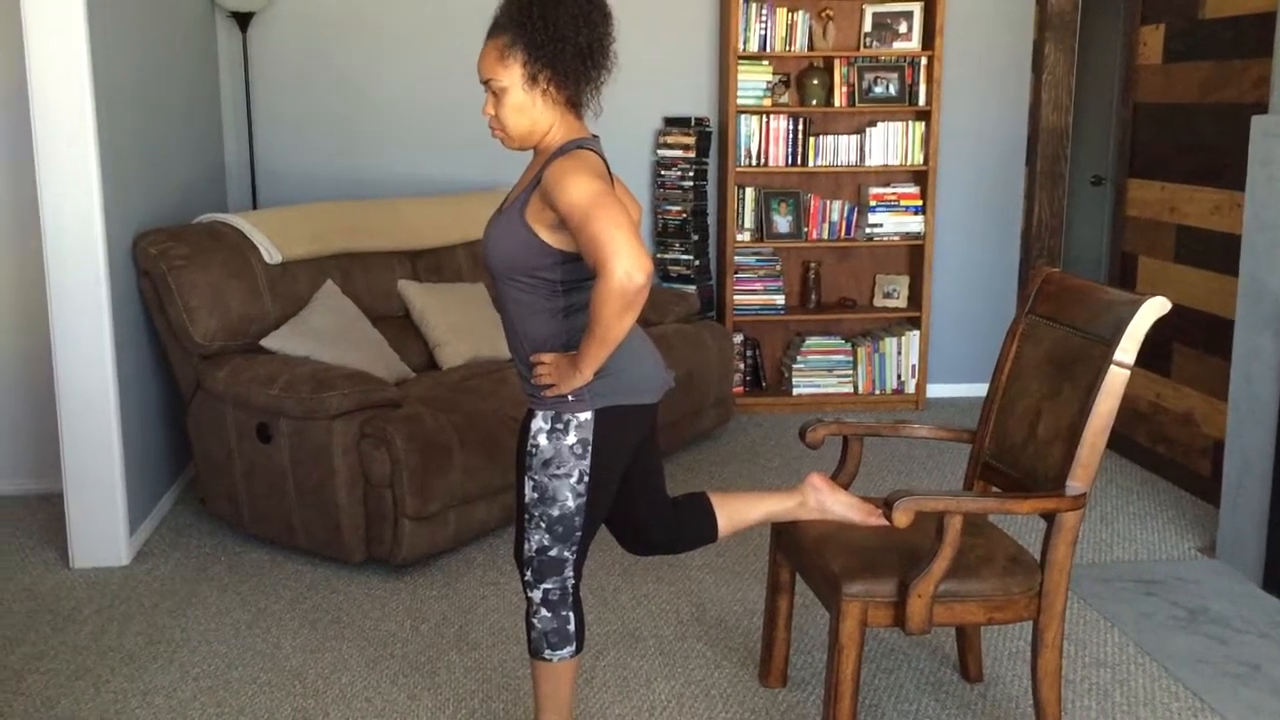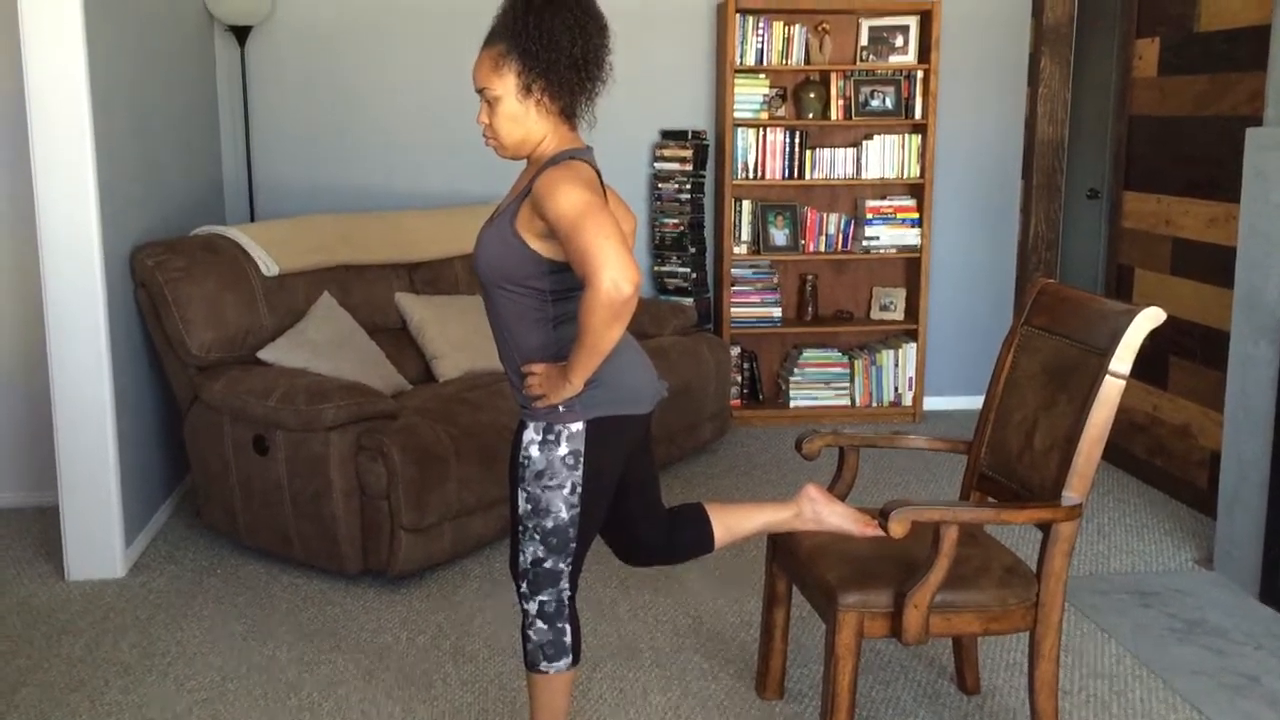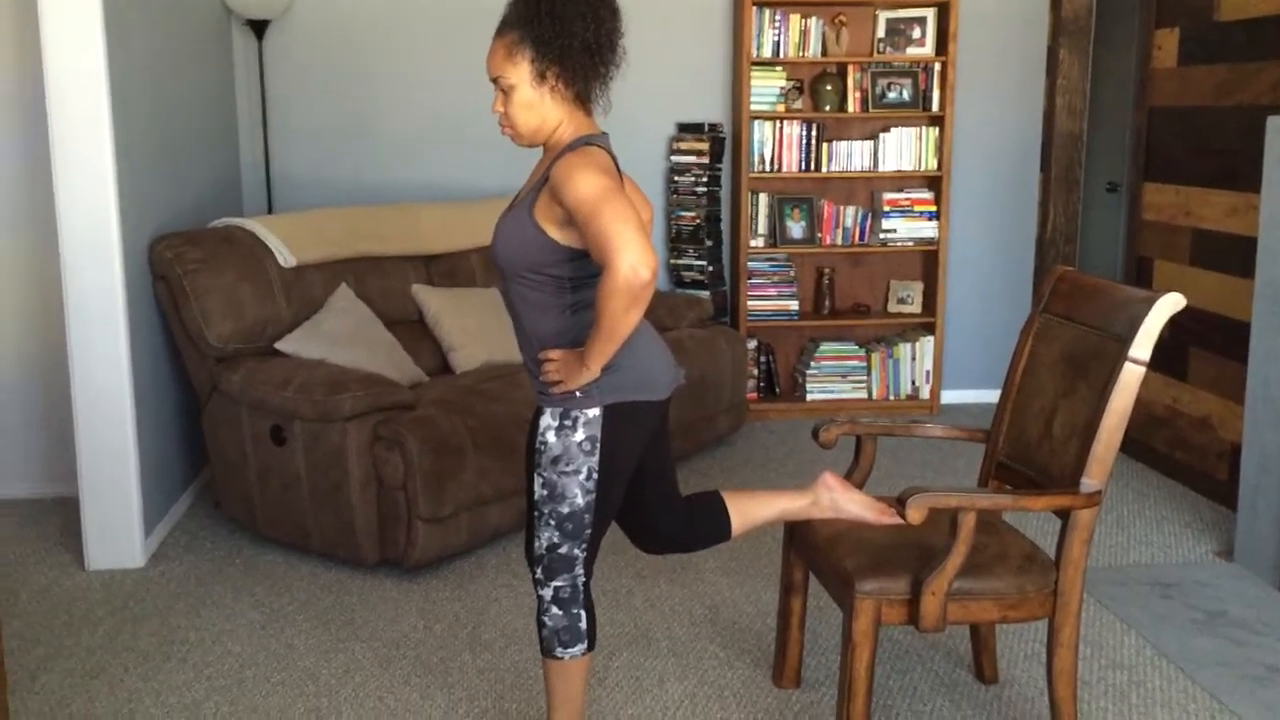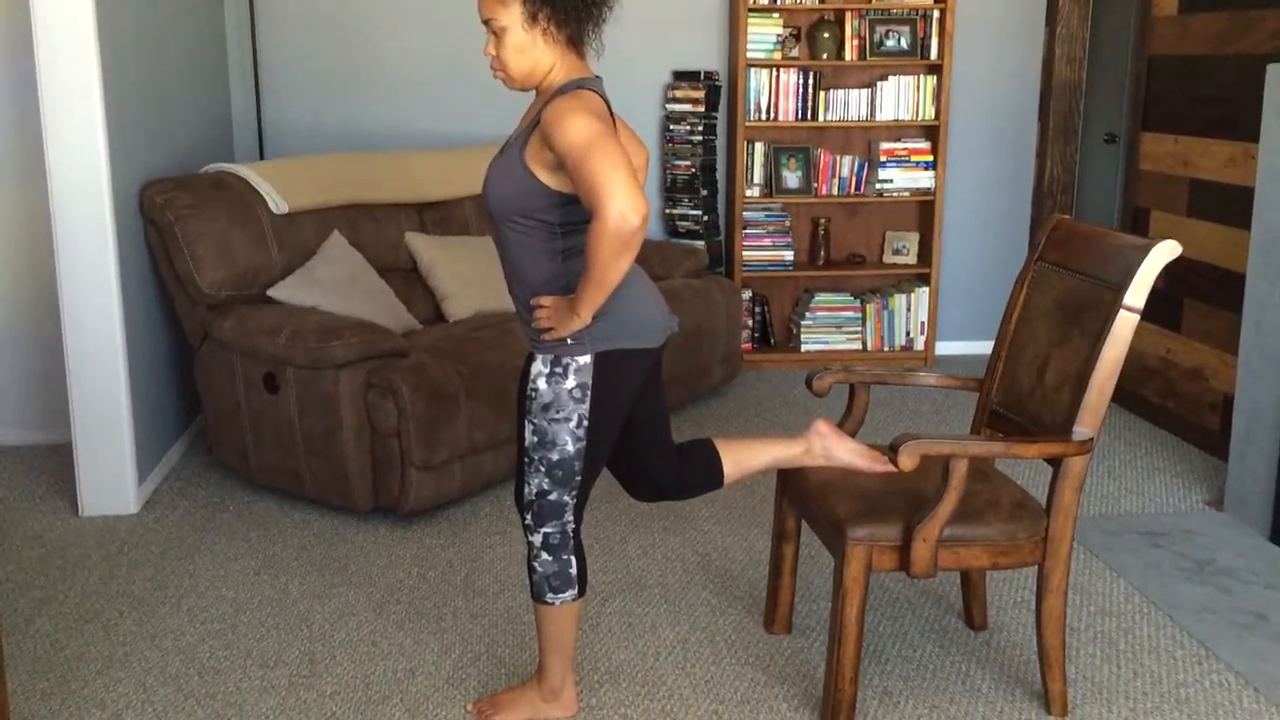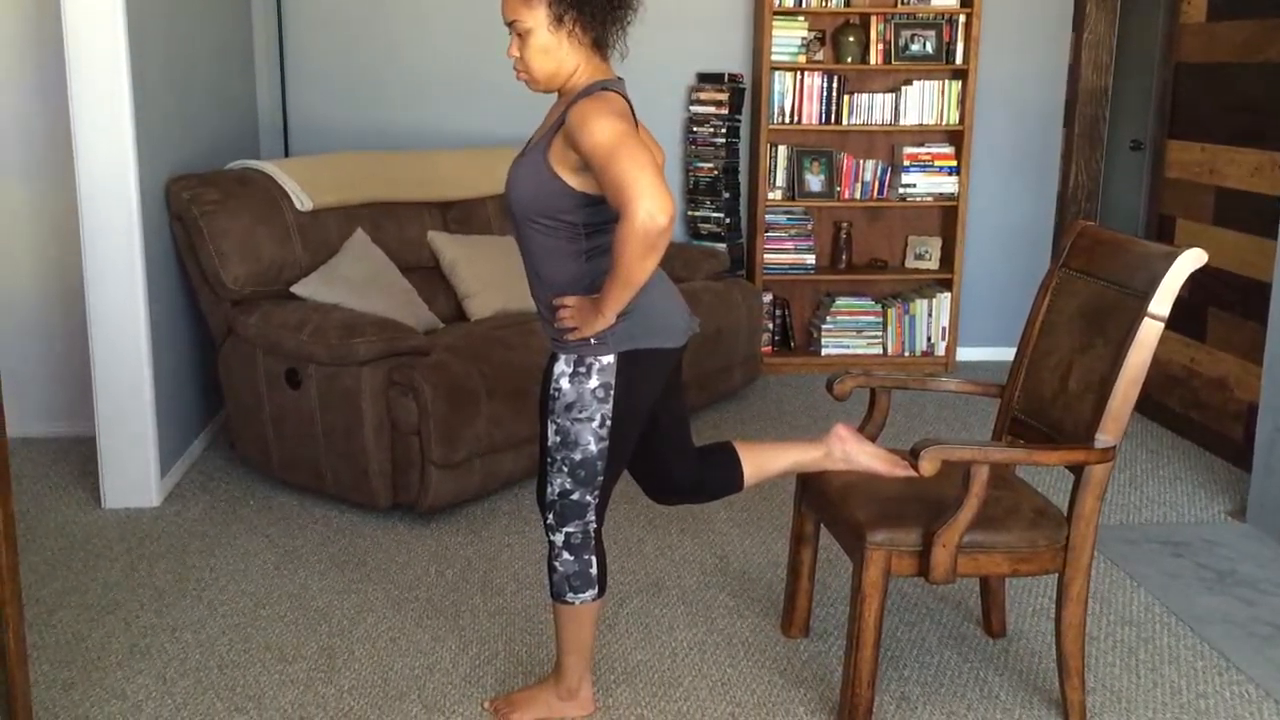
dt=1s
person 1, frame 1
left shoulder: (567, 171)
right shoulder: (563, 160)
left elbow: (629, 271)
right elbow: (629, 210)
left wrist: (583, 366)
left hip: (587, 404)
right hip: (618, 390)
left knee: (547, 569)
right knee: (652, 526)
right ankle: (805, 499)
person 1, frame 2
left shoulder: (557, 182)
right shoulder: (556, 170)
left elbow: (616, 283)
right elbow: (623, 223)
left wrist: (572, 376)
left hip: (580, 414)
right hip: (611, 402)
left knee: (543, 580)
right knee: (648, 537)
right ankle: (800, 511)
person 1, frame 3
left shoulder: (575, 168)
right shoulder: (572, 157)
left elbow: (635, 267)
right elbow: (641, 211)
left wrist: (589, 363)
left hip: (598, 400)
right hip: (628, 388)
left knee: (558, 565)
right knee: (664, 525)
right ankle: (817, 499)
person 1, frame 4
left shoulder: (566, 110)
right shoulder: (566, 100)
left elbow: (624, 213)
right elbow: (635, 158)
left wrist: (580, 309)
left hip: (590, 346)
right hip: (621, 333)
left knee: (548, 512)
right knee: (657, 473)
right ankle: (811, 445)
person 1, frame 5
left shoulder: (591, 112)
right shoulder: (586, 102)
left elbow: (651, 212)
right elbow: (651, 158)
left wrist: (605, 308)
left hip: (611, 347)
right hip: (641, 335)
left knee: (570, 511)
right knee: (676, 476)
right ankle: (831, 450)
